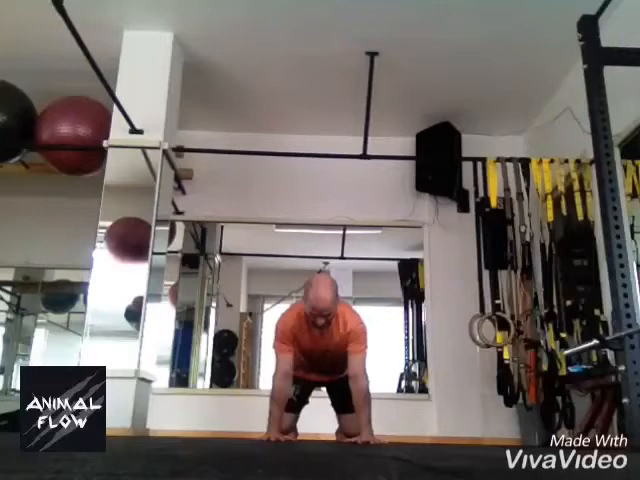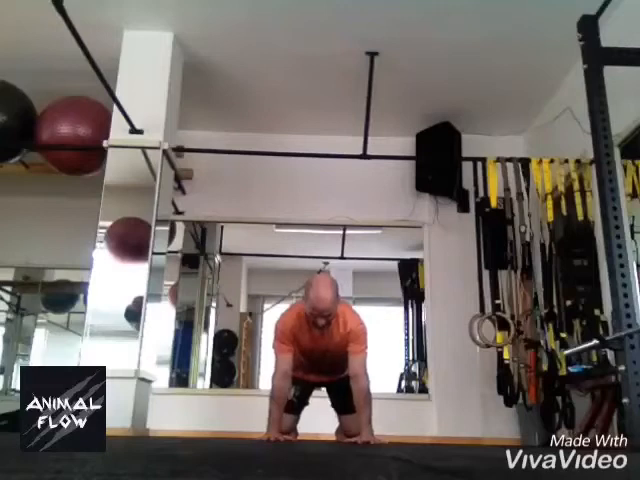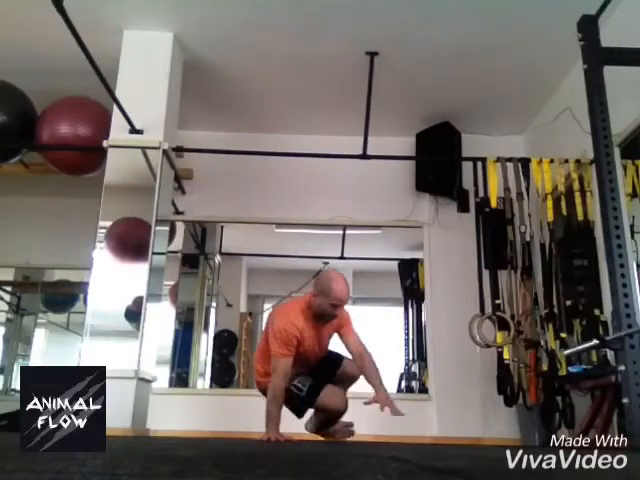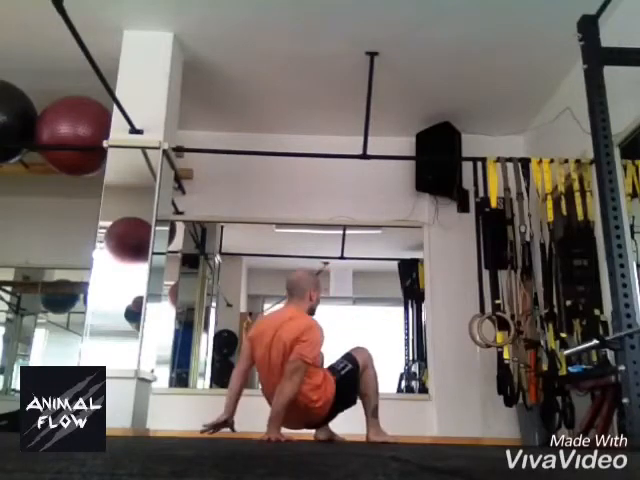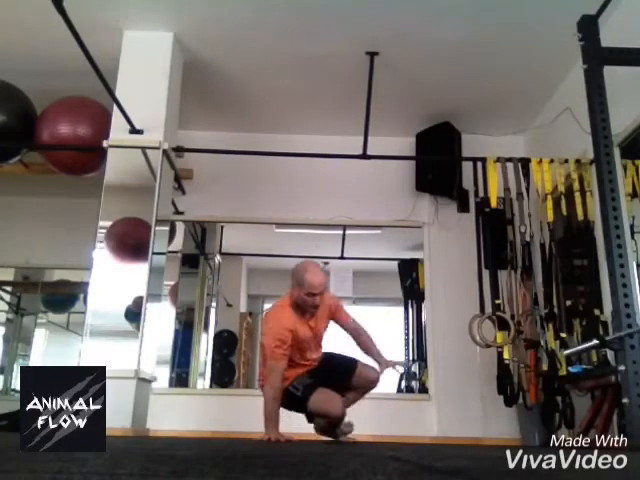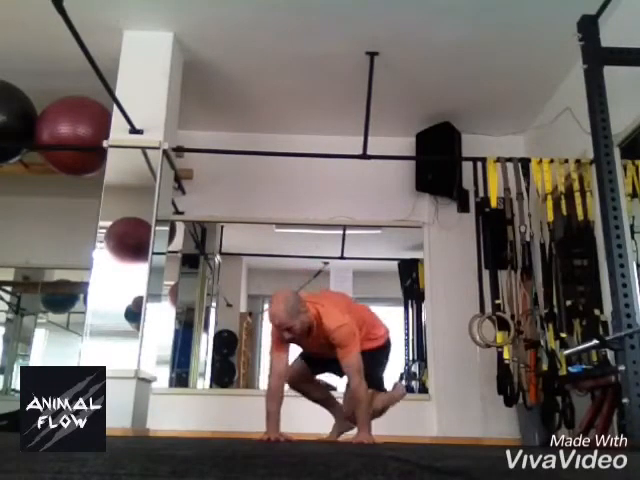
dt=0.7s
person 1, frame 1
left shoulder: (353, 324)
right shoulder: (288, 322)
left elbow: (357, 377)
right elbow: (283, 375)
left wrist: (366, 430)
right wrist: (273, 428)
left hip: (339, 372)
right hip: (301, 371)
left knee: (353, 432)
right knee: (284, 428)
left ankle: (342, 433)
right ankle: (292, 430)
person 1, frame 2
left shoulder: (353, 324)
right shoulder: (288, 322)
left elbow: (358, 376)
right elbow: (282, 375)
left wrist: (366, 430)
right wrist: (272, 428)
left hip: (340, 373)
right hip: (300, 372)
left knee: (354, 432)
right knee: (284, 430)
left ankle: (342, 431)
right ankle: (291, 431)
person 1, frame 3
left shoulder: (336, 314)
right shoulder: (288, 321)
left elbow: (360, 352)
right elbow: (279, 378)
left wrist: (381, 391)
right wrist: (272, 430)
right hip: (273, 376)
left knee: (353, 368)
right knee: (338, 402)
left ankle: (319, 420)
right ankle: (317, 425)
person 1, frame 4
left shoulder: (261, 324)
right shoulder: (309, 327)
left elbow: (240, 372)
right elbow: (290, 381)
left wrist: (227, 415)
right wrist: (272, 429)
left hip: (290, 414)
right hip: (317, 406)
right knee: (362, 355)
left ankle: (323, 429)
right ankle: (374, 429)
person 1, frame 5
left shoulder: (327, 301)
right shoulder: (280, 321)
left elbow: (355, 329)
right elbow: (273, 378)
left wrist: (380, 359)
right wrist: (271, 430)
left hip: (316, 362)
right hip: (289, 378)
left knee: (370, 377)
right knee: (334, 409)
left ankle: (329, 422)
right ankle: (326, 426)
person 1, frame 6
left shoulder: (336, 322)
right shoulder: (282, 322)
left elbow: (356, 379)
right elbow: (277, 375)
left wrist: (364, 432)
right wrist: (272, 428)
left hip: (371, 342)
left knee: (353, 414)
right knee: (293, 376)
left ankle: (394, 394)
right ankle: (341, 416)
